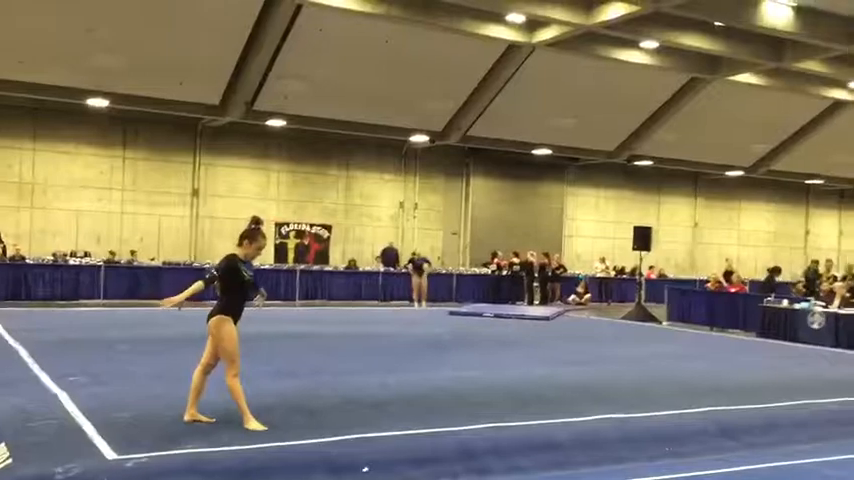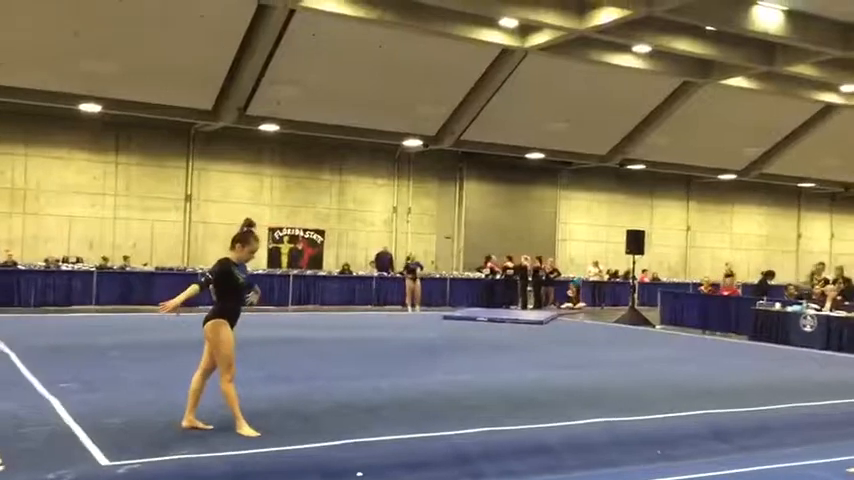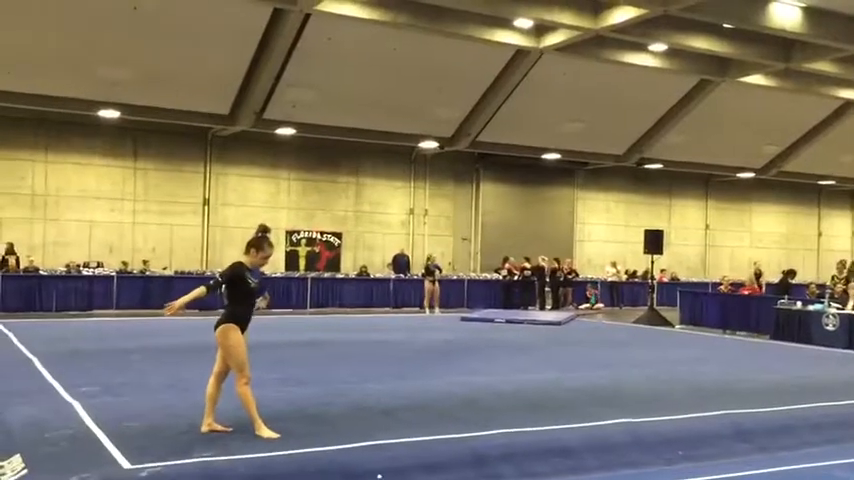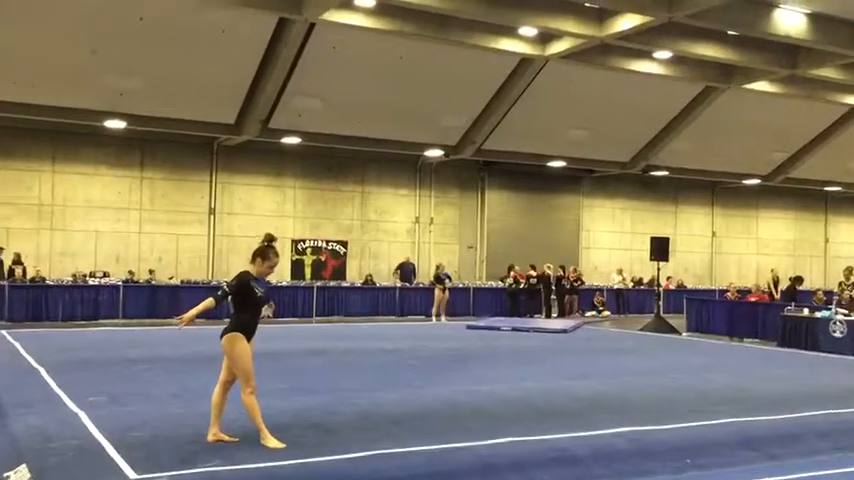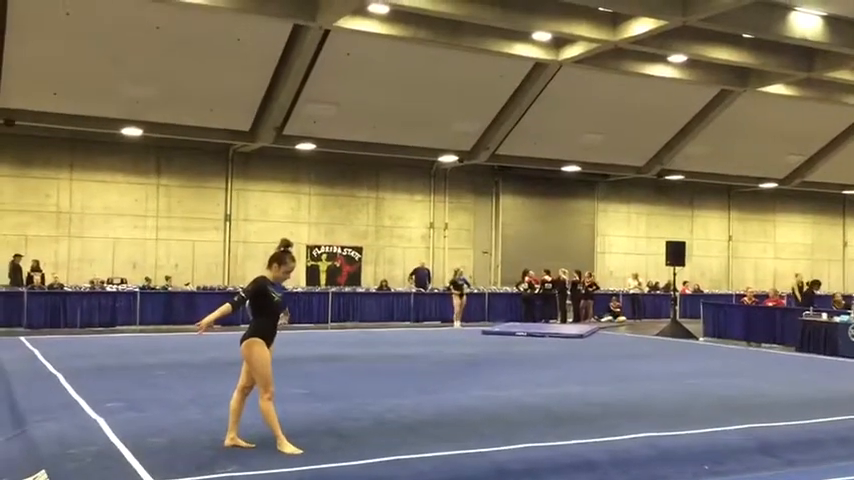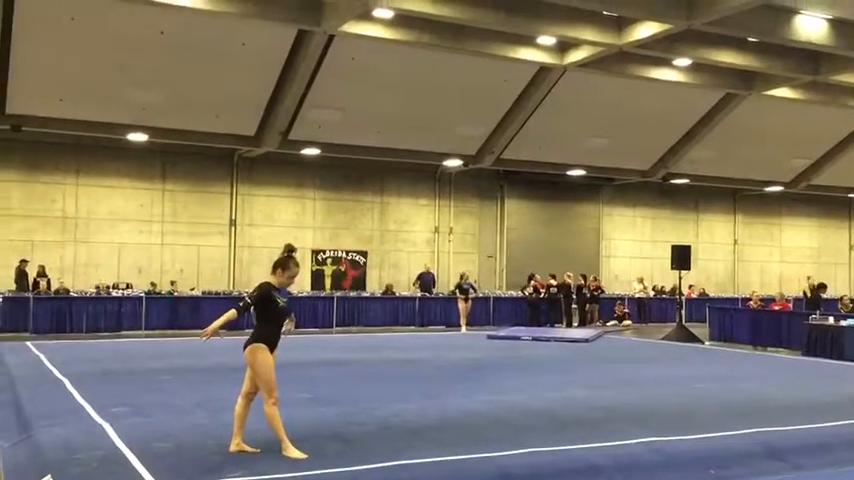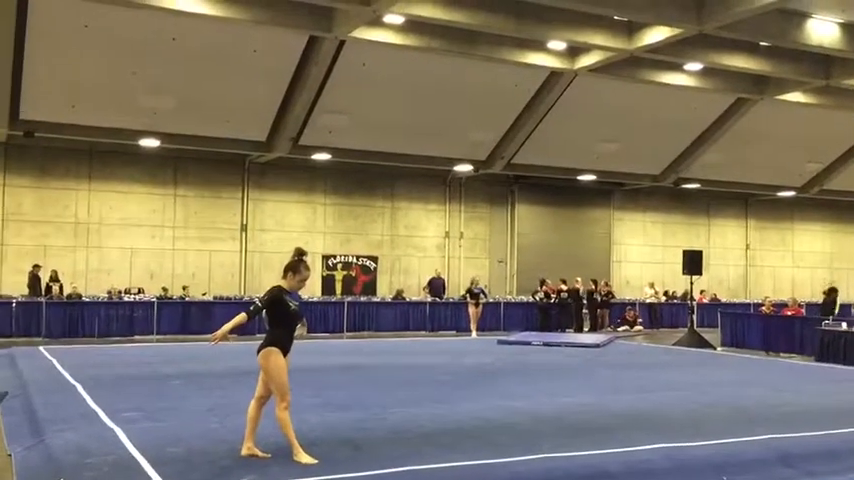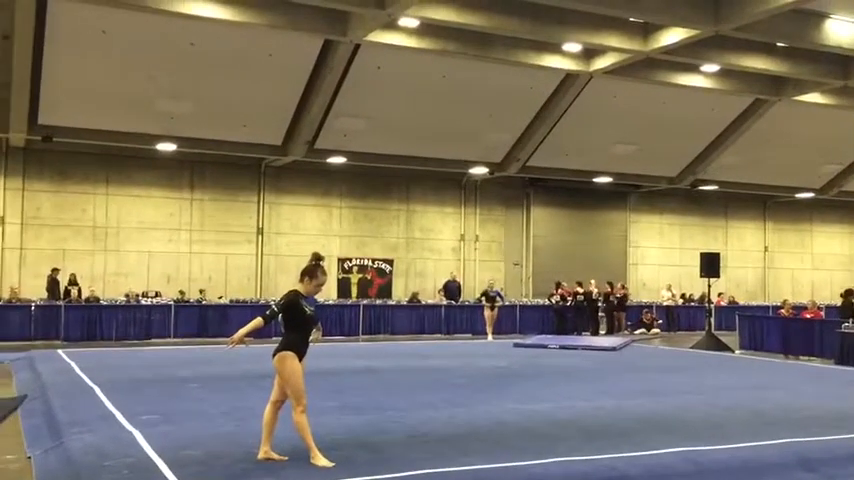
dt=0.4s
person 1, frame 1
left shoulder: (246, 265)
right shoulder: (231, 262)
right elbow: (207, 280)
left wrist: (259, 294)
right wrist: (182, 296)
left hip: (226, 319)
right hip: (222, 319)
left knee: (206, 364)
right knee: (233, 370)
left ankle: (191, 412)
right ankle: (247, 418)
person 1, frame 2
left shoulder: (240, 268)
right shoulder: (224, 266)
right elbow: (202, 284)
left wrist: (253, 292)
right wrist: (178, 300)
left hip: (223, 322)
right hip: (218, 322)
left knee: (204, 370)
right knee: (228, 374)
left ankle: (189, 418)
right ankle: (240, 423)
person 1, frame 3
left shoulder: (254, 273)
right shoulder: (237, 270)
right elbow: (211, 286)
left wrist: (261, 300)
right wrist: (184, 300)
left hip: (237, 328)
right hip: (229, 327)
left knee: (219, 374)
right knee: (244, 377)
left ankle: (208, 422)
right ankle: (259, 425)
person 1, frame 4
left shoulder: (258, 281)
right shoulder: (243, 279)
right elbow: (219, 297)
left wrist: (266, 308)
right wrist: (194, 312)
left hip: (243, 336)
right hip: (235, 336)
left knee: (225, 383)
right knee: (249, 387)
left ankle: (214, 431)
right ankle: (264, 435)
person 1, frame 5
left shoulder: (276, 287)
right shoulder: (260, 284)
right elbow: (236, 302)
left wrist: (282, 315)
right wrist: (211, 318)
left hip: (264, 341)
right hip: (254, 341)
left knee: (243, 388)
right knee: (267, 392)
left ankle: (231, 436)
right ankle: (281, 441)
person 1, frame 6
left shoulder: (280, 292)
right shoulder: (264, 290)
right elbow: (241, 308)
right wrist: (217, 324)
left hip: (268, 347)
right hip: (258, 347)
left knee: (248, 394)
right knee: (271, 397)
left ankle: (236, 442)
right ankle: (286, 446)
person 1, frame 7
left shoulder: (292, 296)
right shoulder: (276, 294)
right elbow: (252, 312)
right wrist: (227, 328)
left hip: (281, 351)
right hip: (271, 350)
left knee: (261, 398)
right knee: (284, 401)
left ankle: (248, 446)
right ankle: (297, 451)
person 1, frame 8
left shoulder: (307, 301)
right shoulder: (292, 298)
right elbow: (267, 316)
left wrist: (316, 329)
right wrist: (243, 331)
left hip: (295, 355)
right hip: (287, 355)
left knee: (276, 401)
right knee: (300, 405)
left ankle: (265, 449)
right ankle: (314, 454)
